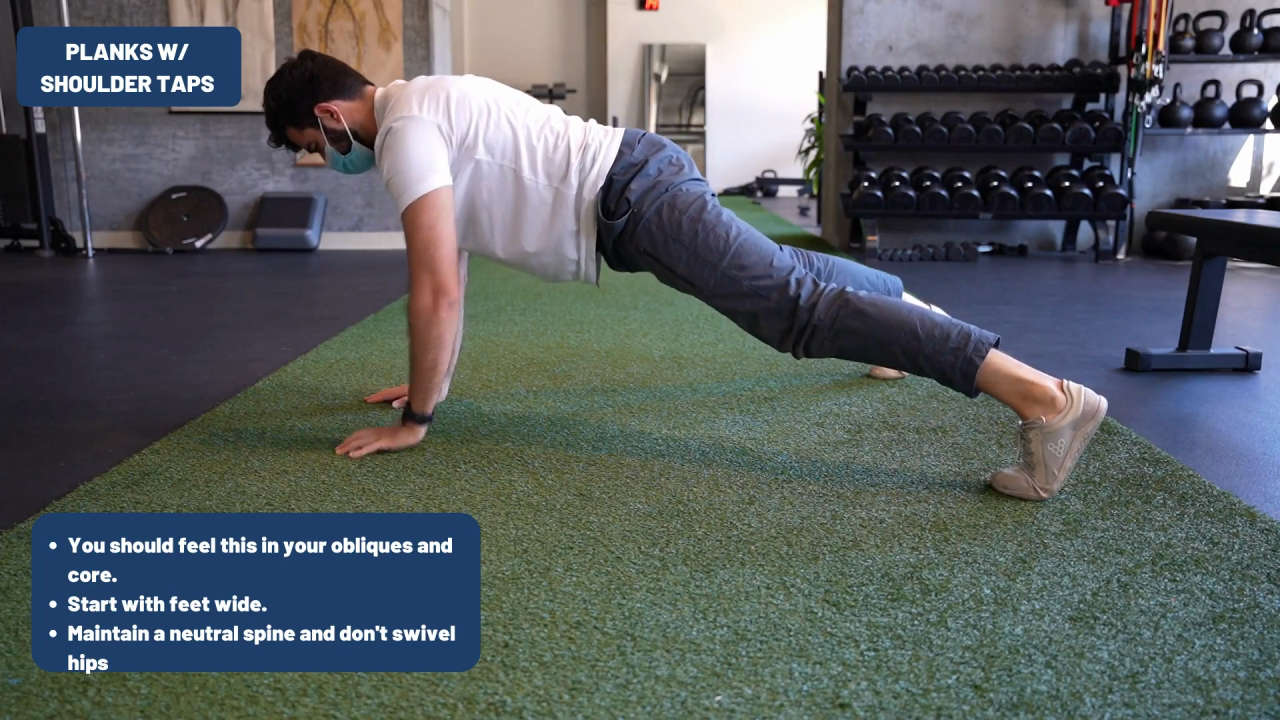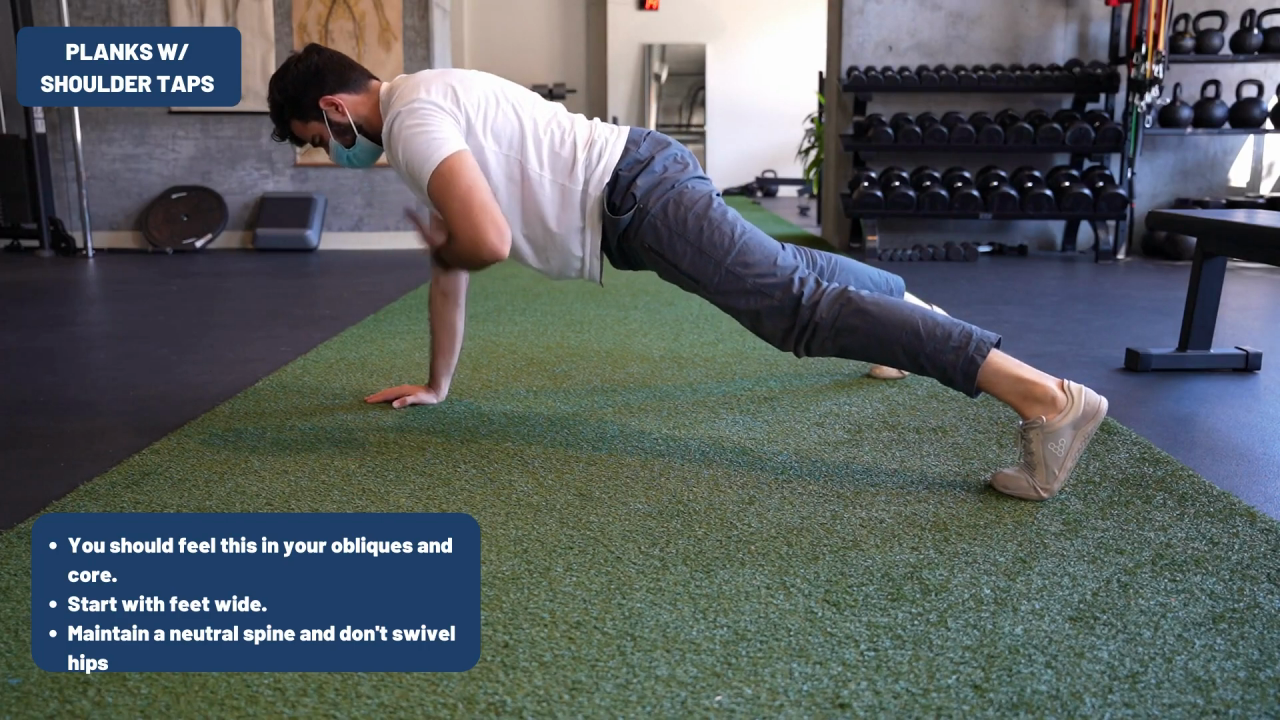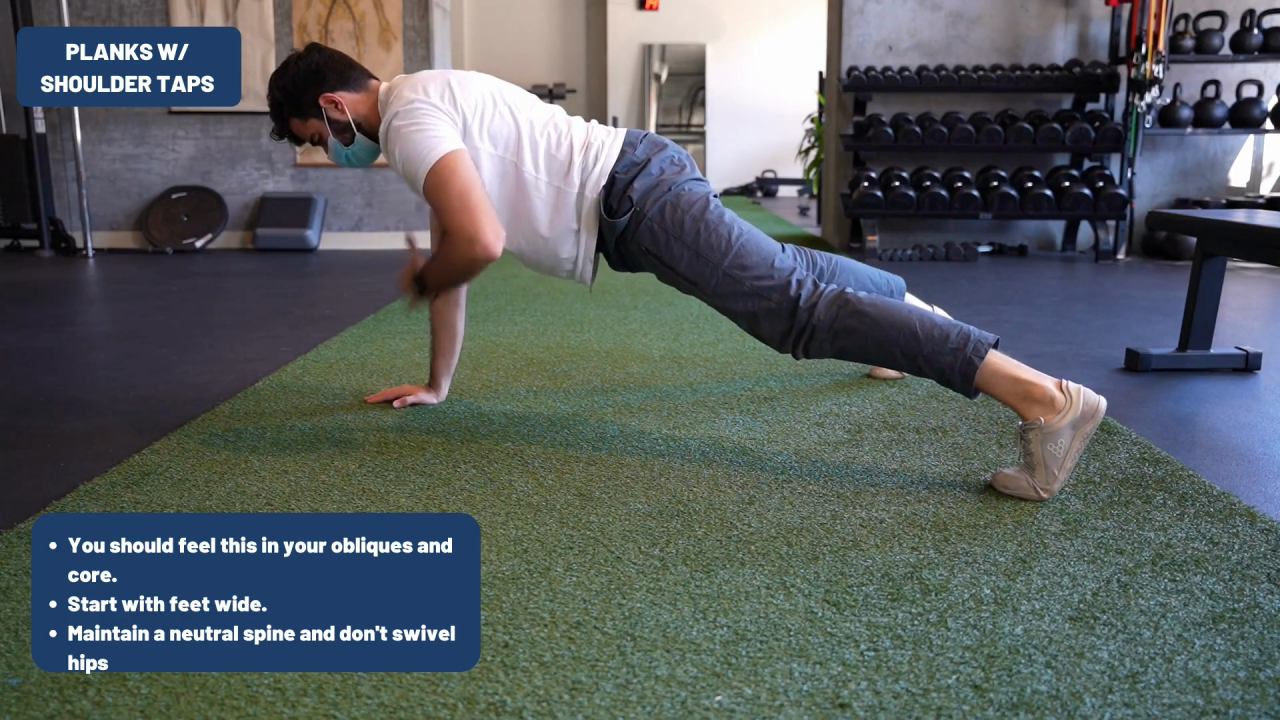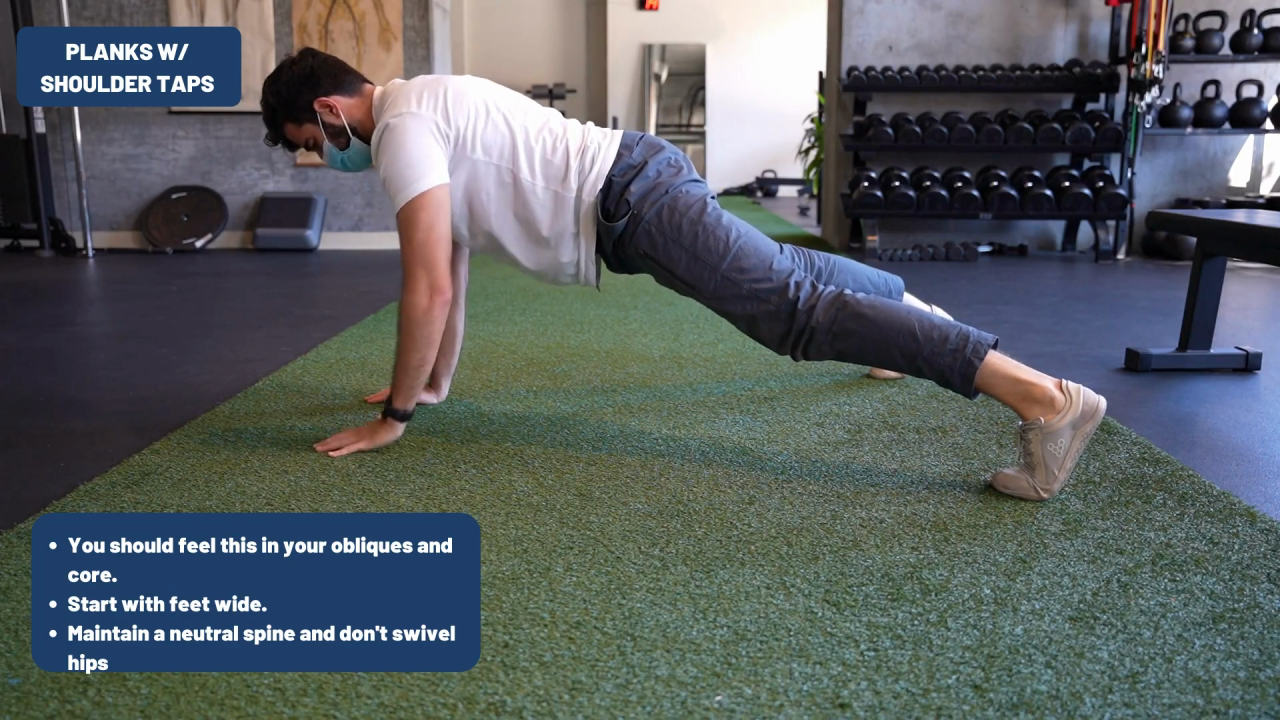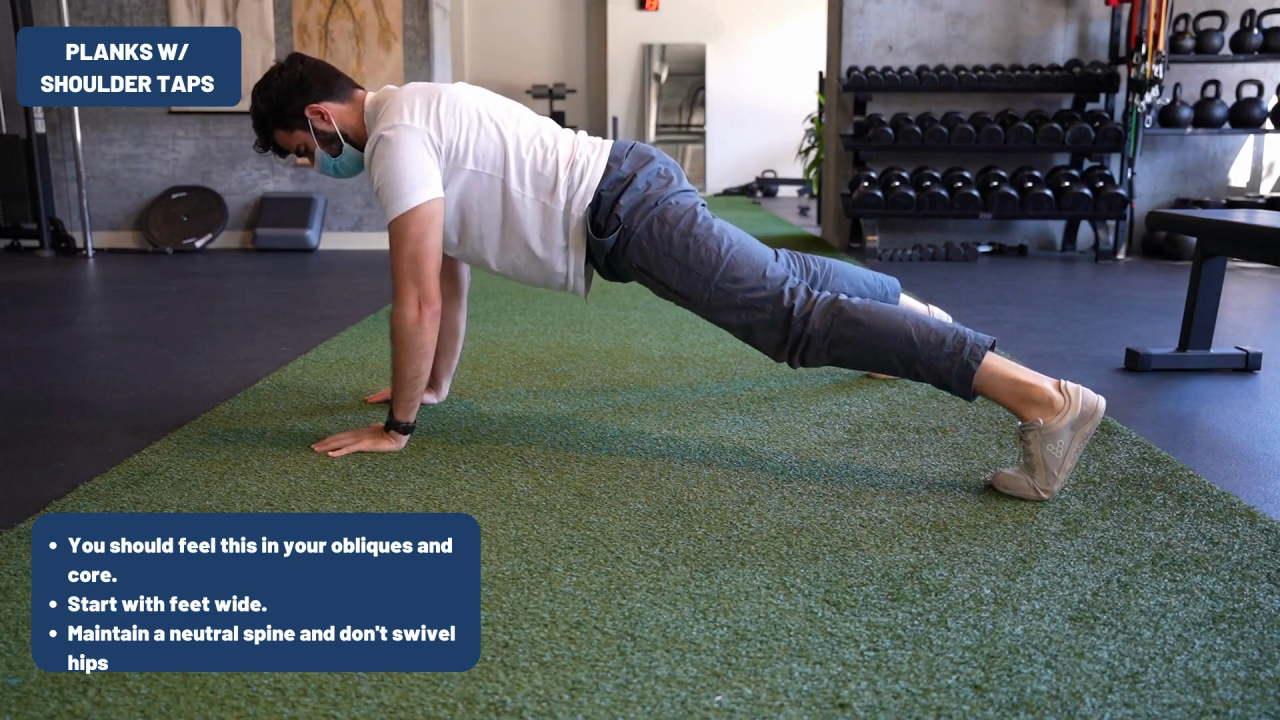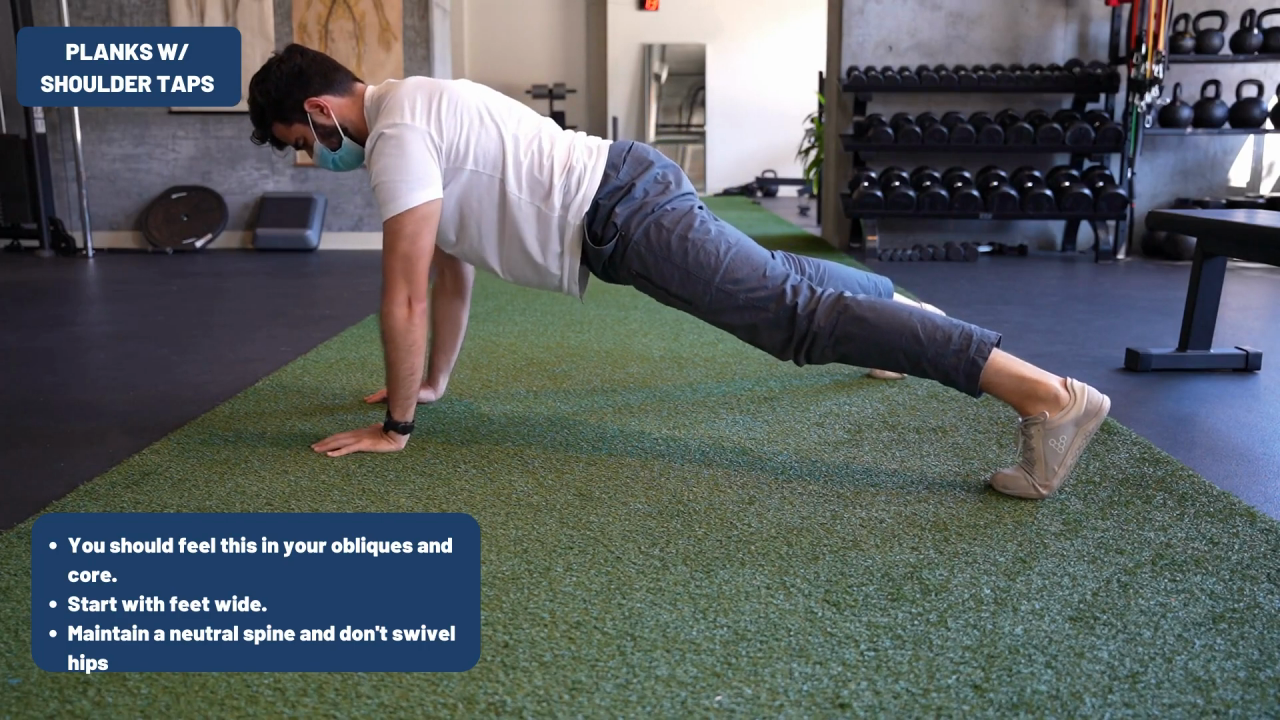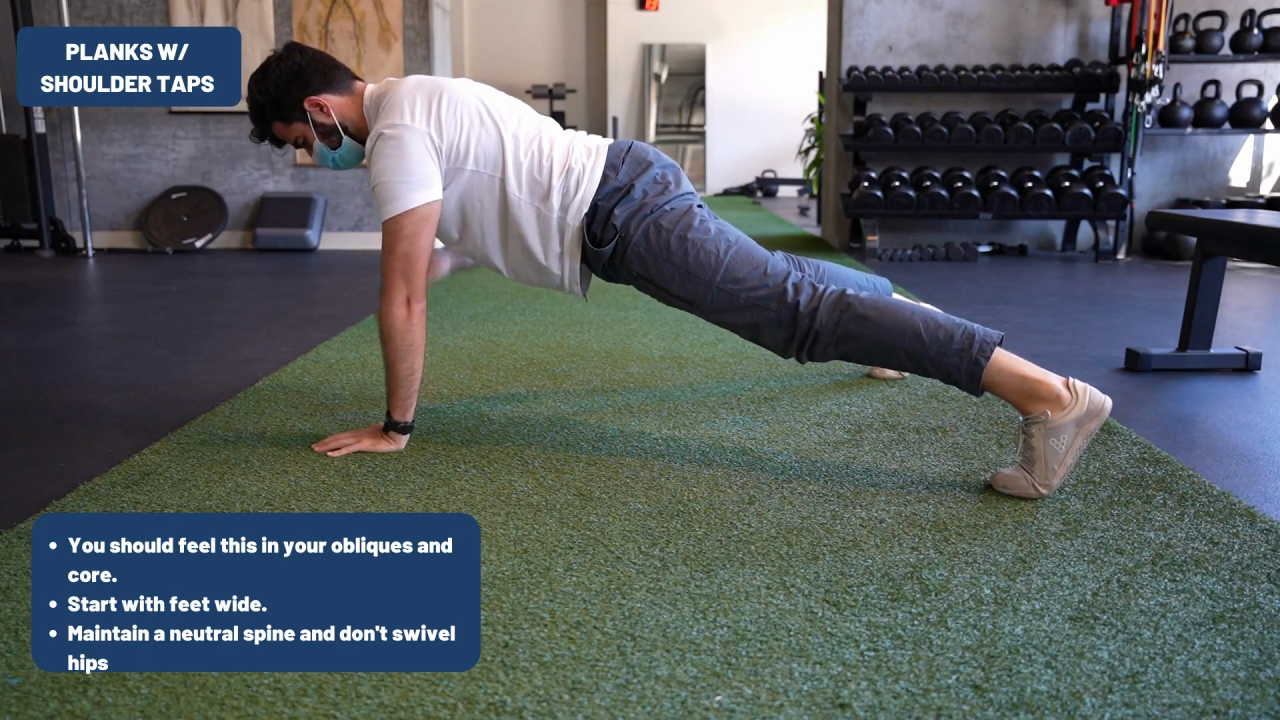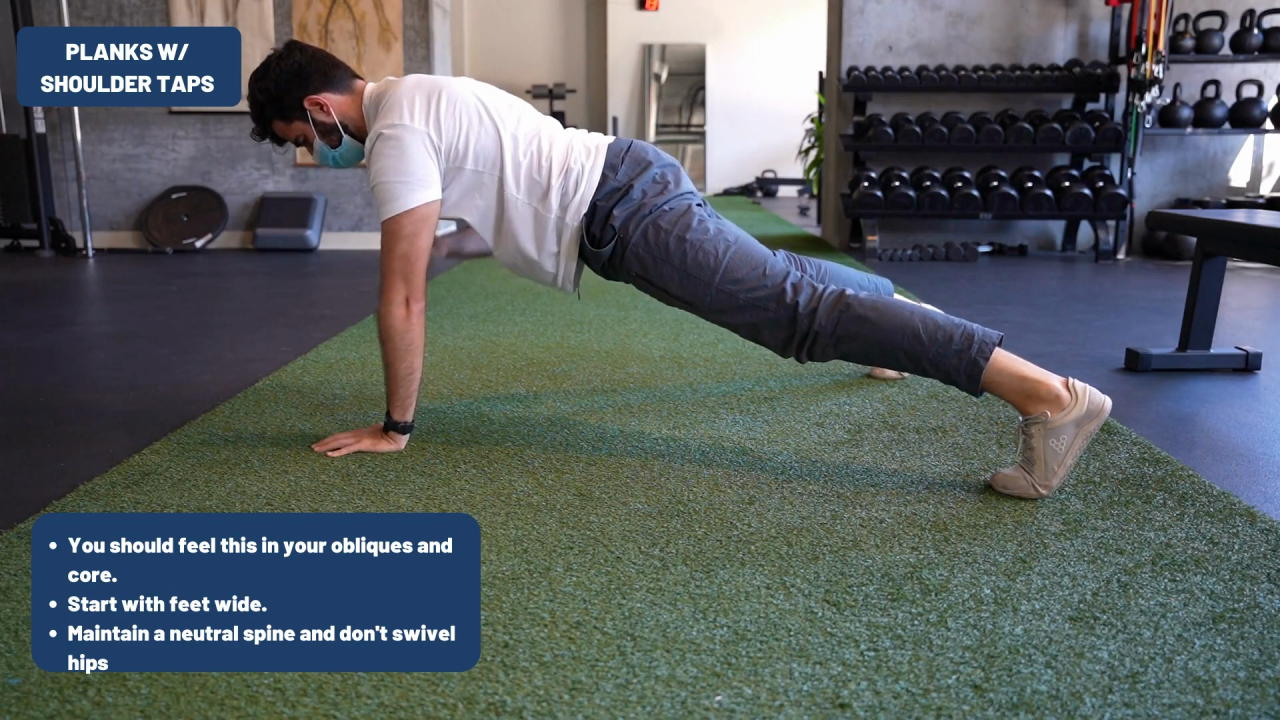
dt=0.2s
person 1, frame 1
left shoulder: (403, 130)
right shoulder: (423, 112)
left elbow: (434, 287)
right elbow: (454, 272)
left wrist: (416, 418)
right wrist: (435, 381)
left hip: (633, 199)
right hip: (637, 185)
left knee: (793, 306)
right knee: (781, 272)
left ankle: (1043, 396)
right ankle: (907, 305)
person 1, frame 2
left shoulder: (411, 119)
right shoulder: (424, 108)
left elbow: (487, 244)
right elbow: (453, 263)
left wrist: (440, 246)
right wrist: (435, 383)
left hip: (639, 194)
right hip: (640, 188)
left knee: (796, 303)
right knee: (784, 269)
left ankle: (1045, 397)
right ankle: (908, 305)
person 1, frame 3
left shoulder: (409, 117)
right shoulder: (424, 109)
left elbow: (479, 243)
right elbow: (456, 249)
left wrist: (424, 277)
right wrist: (437, 382)
left hip: (636, 196)
right hip: (638, 187)
left knee: (794, 305)
right knee: (783, 270)
left ankle: (1042, 397)
right ankle: (907, 306)
person 1, frame 4
left shoulder: (401, 131)
right shoulder: (421, 113)
left elbow: (431, 287)
right elbow: (448, 270)
left wrist: (393, 414)
right wrist: (437, 381)
left hip: (633, 200)
right hip: (638, 186)
left knee: (793, 309)
right knee: (781, 271)
left ankle: (1042, 396)
right ankle: (910, 305)
person 1, frame 5
left shoulder: (394, 136)
right shoulder: (414, 116)
left elbow: (419, 296)
right elbow: (449, 275)
left wrist: (396, 425)
right wrist: (436, 383)
left hip: (625, 211)
right hip: (631, 190)
left knee: (788, 316)
right knee: (774, 275)
left ankle: (1041, 399)
right ankle: (909, 307)
person 1, frame 6
left shoulder: (395, 135)
right shoulder: (413, 110)
left elbow: (404, 295)
right elbow: (450, 268)
left wrist: (393, 425)
right wrist: (433, 380)
left hip: (623, 219)
right hip: (628, 187)
left knee: (791, 314)
right knee: (772, 277)
left ankle: (1046, 395)
right ankle: (902, 305)
person 1, frame 7
left shoulder: (396, 136)
right shoulder: (416, 104)
left elbow: (401, 298)
right elbow: (494, 210)
left wrist: (395, 424)
right wrist: (437, 259)
left hip: (623, 218)
right hip: (629, 182)
left knee: (793, 310)
right knee: (775, 278)
left ankle: (1048, 394)
right ankle: (899, 306)
person 1, frame 8
left shoulder: (394, 135)
right shoulder: (416, 101)
left elbow: (402, 300)
left wrist: (395, 426)
right wrist: (433, 240)
left hip: (621, 215)
right hip: (629, 178)
left knee: (793, 310)
right knee: (778, 279)
left ankle: (1048, 395)
right ankle: (902, 307)
